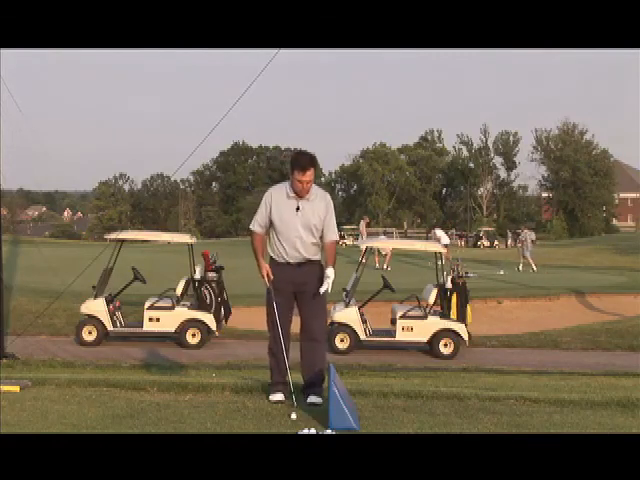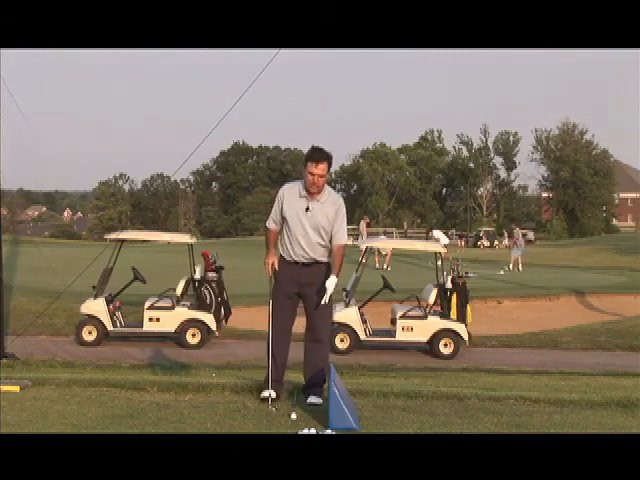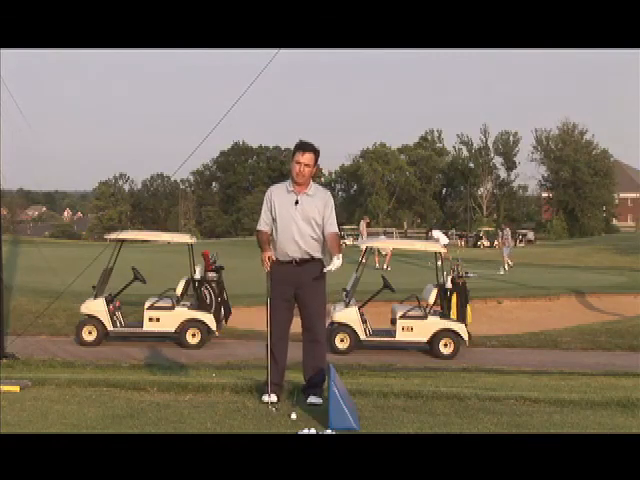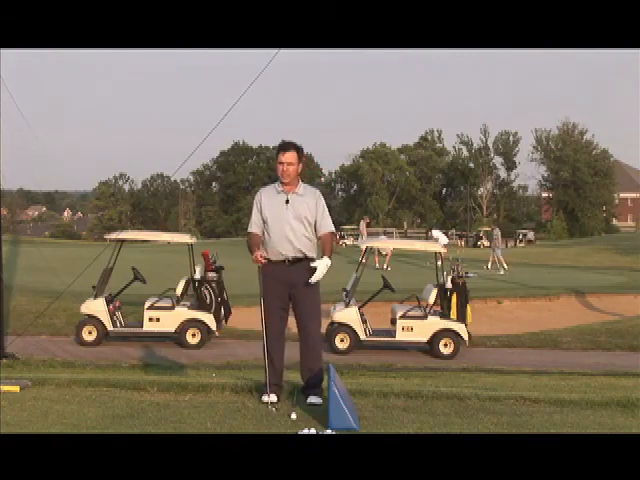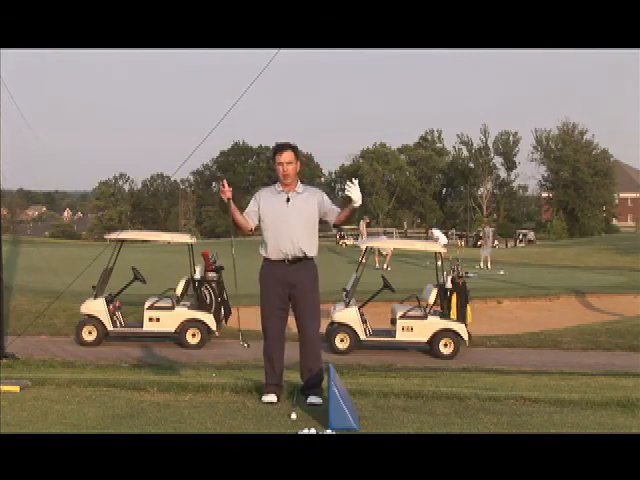
dt=0.5s
person 1, frame 1
left shoulder: (324, 199)
right shoulder: (273, 195)
left elbow: (330, 238)
right elbow: (258, 230)
left wrist: (330, 268)
right wrist: (260, 261)
left hip: (311, 270)
right hip: (279, 270)
left knee: (314, 330)
right knee: (278, 330)
left ankle: (313, 388)
right ankle: (278, 385)
person 1, frame 2
left shoulder: (336, 202)
right shoulder: (286, 192)
left elbow: (339, 243)
right elbow: (273, 225)
left wrist: (334, 276)
right wrist: (271, 251)
left hip: (318, 272)
right hip: (287, 268)
left knee: (319, 332)
right knee: (279, 328)
left ankle: (314, 388)
right ankle: (273, 383)
person 1, frame 3
left shoulder: (324, 196)
right shoulder: (274, 193)
left elbow: (330, 232)
right elbow: (263, 228)
left wrist: (336, 255)
right wrist: (265, 249)
left hip: (312, 270)
right hip: (280, 269)
left knee: (315, 330)
right knee: (277, 329)
left ankle: (314, 388)
right ankle: (273, 387)
person 1, frame 4
left shoulder: (313, 195)
right shoulder: (263, 195)
left elbow: (326, 231)
right elbow: (254, 231)
left wrist: (326, 257)
right wrist: (255, 250)
left hip: (305, 269)
right hip: (273, 270)
left knee: (310, 329)
right knee: (272, 330)
left ankle: (313, 388)
right ankle: (273, 386)
person 1, frame 5
left shoulder: (314, 195)
right shoulder: (263, 196)
left elbow: (337, 218)
right elbow: (246, 225)
left wrist: (353, 204)
right wrist: (229, 202)
left hip: (304, 268)
right hip: (272, 269)
left knee: (310, 329)
right knee: (272, 330)
left ankle: (312, 388)
right ankle: (272, 387)
